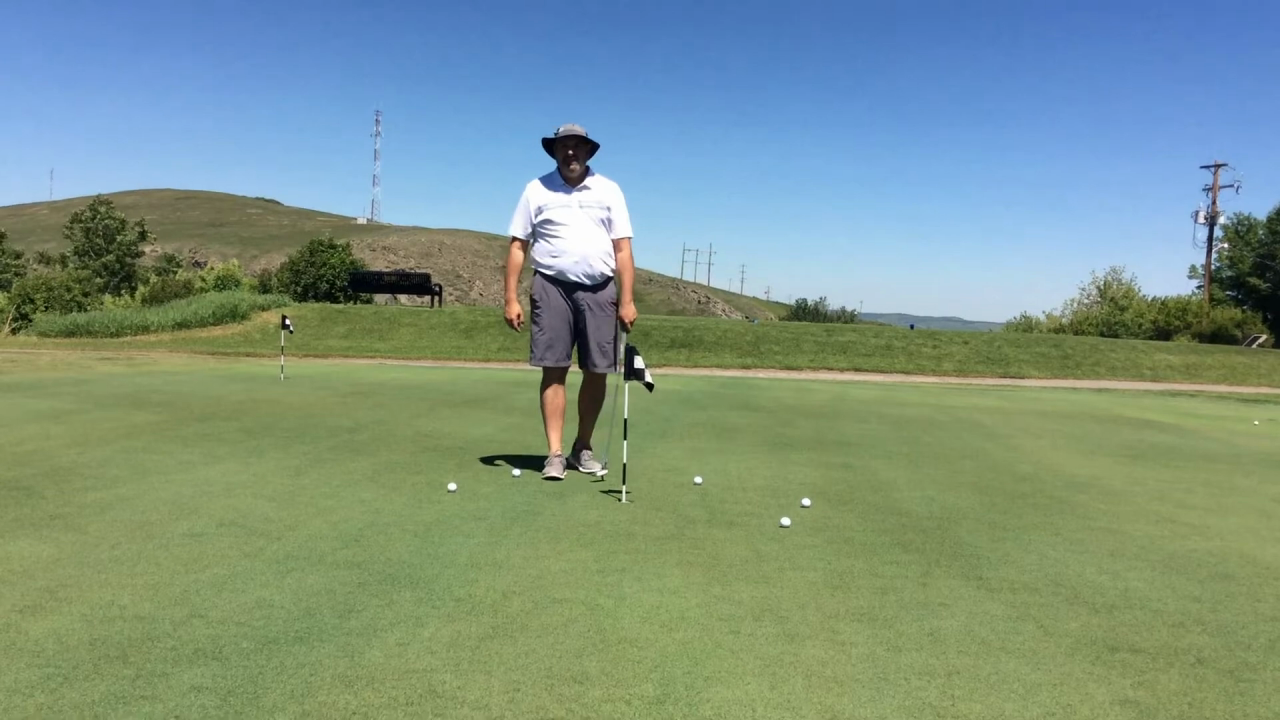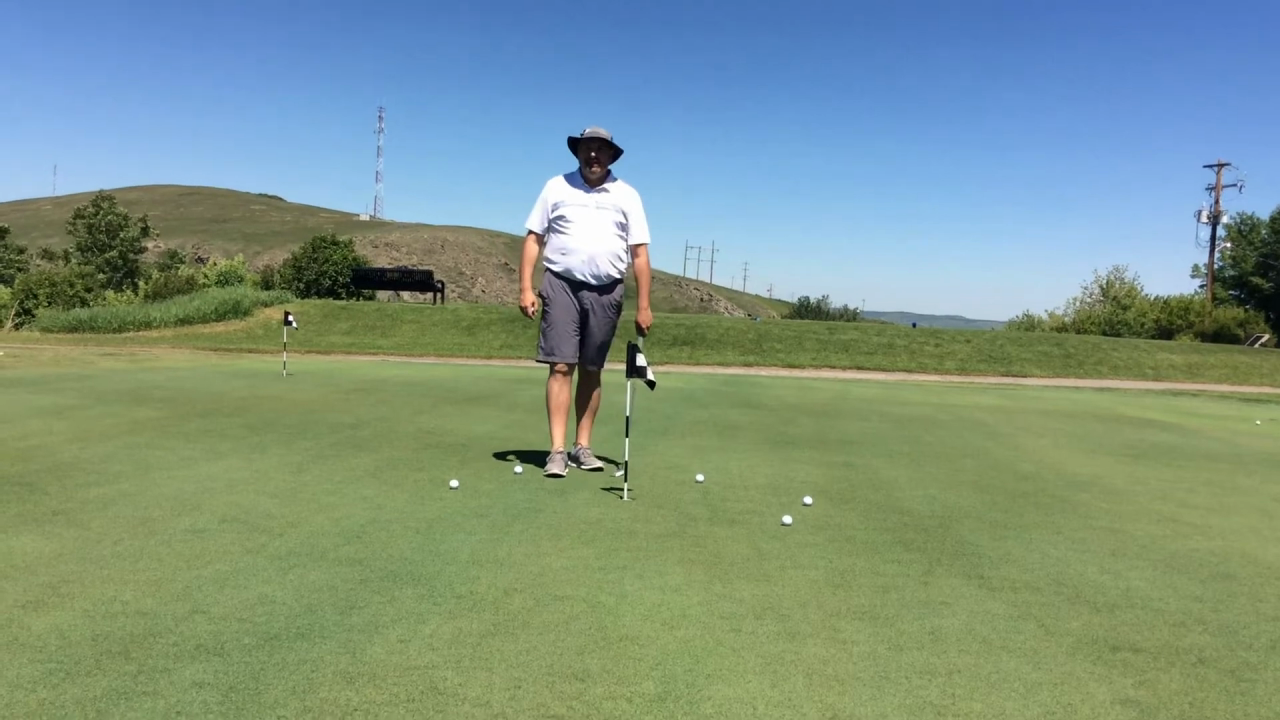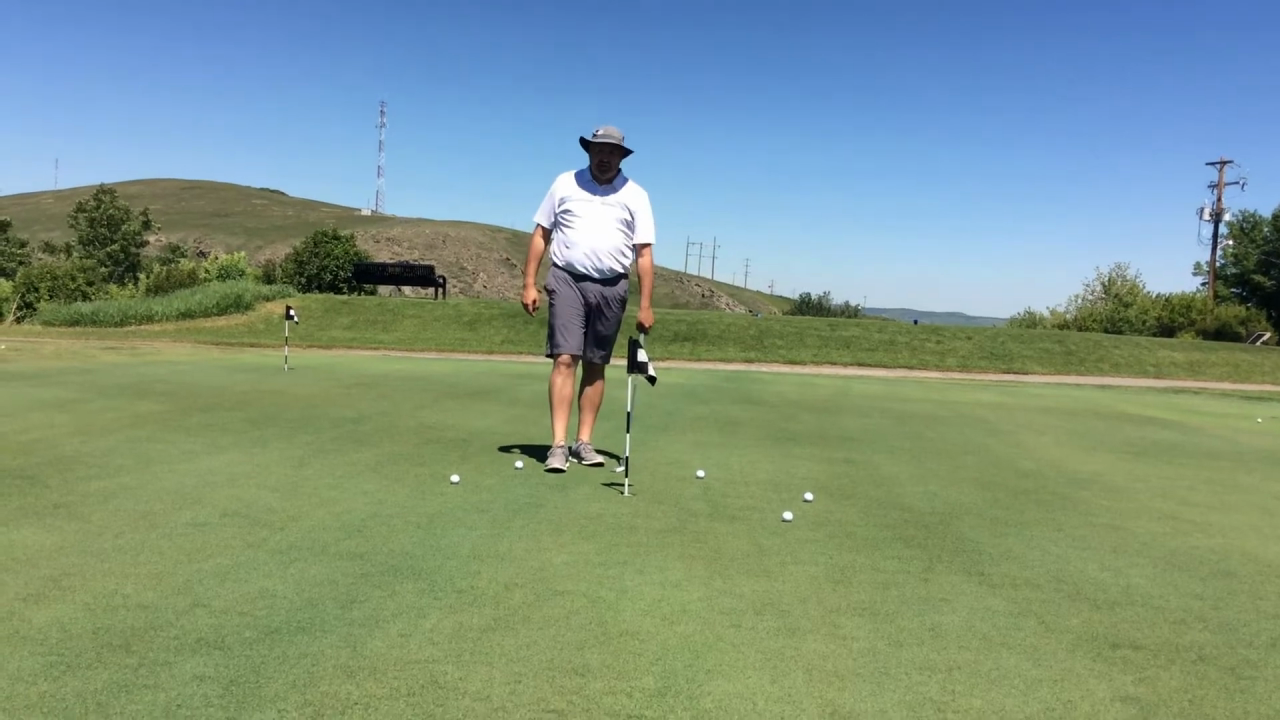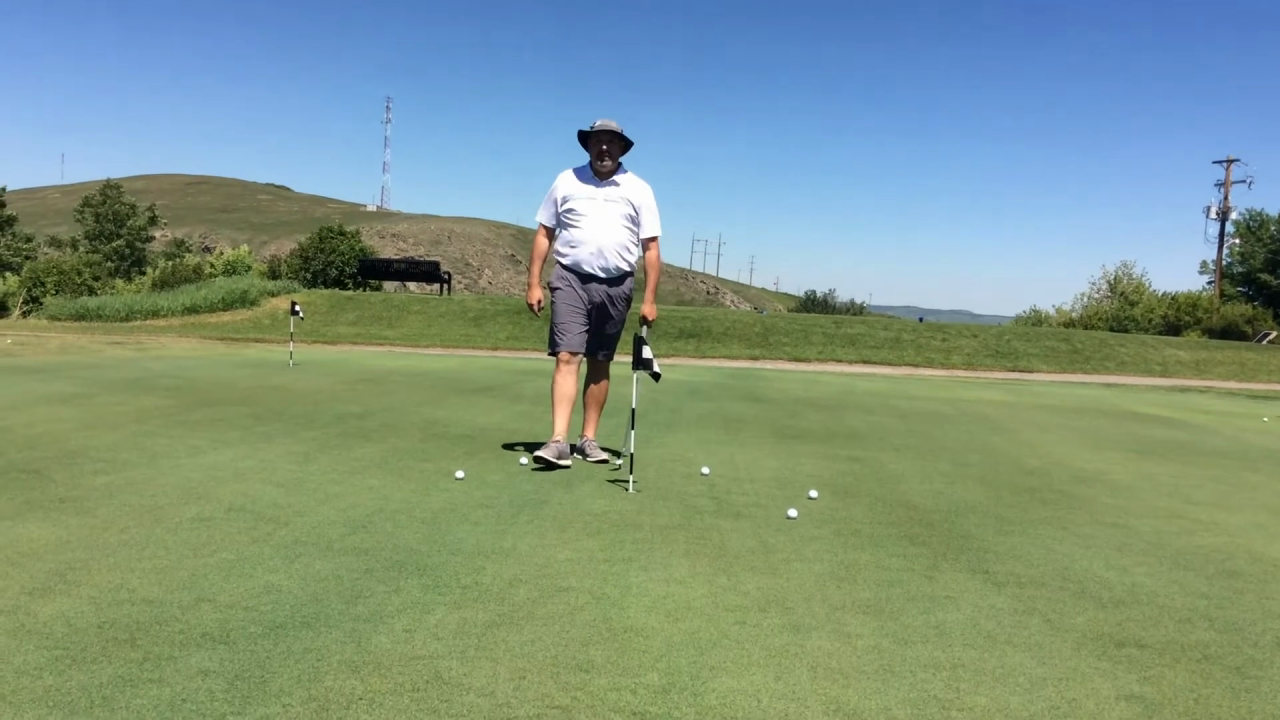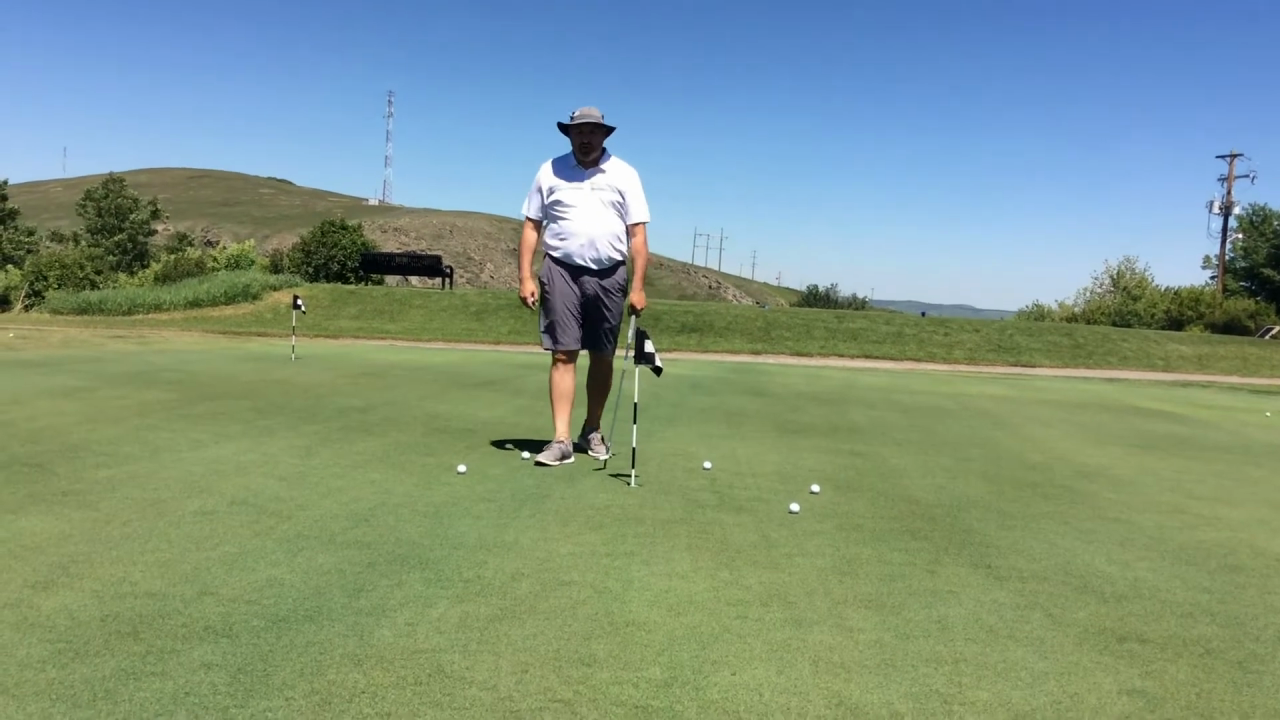
dt=0.4s
person 1, frame 1
left shoulder: (609, 190)
right shoulder: (536, 190)
left elbow: (623, 248)
right elbow: (517, 246)
left wrist: (627, 300)
right wrist: (511, 298)
left hip: (599, 291)
right hip: (552, 288)
left knee: (598, 372)
right knee: (554, 371)
left ankle: (582, 446)
right ankle: (555, 453)
person 1, frame 2
left shoulder: (627, 195)
right shoulder: (556, 187)
left elbow: (639, 253)
right elbow: (533, 239)
left wrist: (643, 305)
right wrist: (526, 288)
left hip: (606, 292)
right hip: (562, 286)
left knee: (591, 371)
right knee: (561, 367)
left ankle: (582, 446)
right ankle: (557, 450)
person 1, frame 3
left shoulder: (635, 195)
right shoulder: (565, 184)
left elbow: (644, 253)
right elbow: (540, 234)
left wrist: (645, 306)
right wrist: (529, 283)
left hip: (611, 287)
right hip: (568, 280)
left knee: (595, 365)
right knee: (565, 359)
left ankle: (584, 441)
right ankle: (559, 444)
person 1, frame 4
left shoulder: (638, 189)
right shoulder: (566, 182)
left elbow: (651, 247)
right elbow: (544, 234)
left wrist: (649, 299)
right wrist: (533, 283)
left hip: (616, 285)
right hip: (571, 280)
left knee: (600, 364)
right knee: (566, 357)
left ankle: (587, 439)
right ankle: (558, 440)
person 1, frame 5
left shoulder: (624, 174)
right shoulder: (550, 171)
left elbow: (637, 233)
right elbow: (531, 226)
left wrist: (638, 286)
right wrist: (526, 276)
left hip: (609, 275)
right hip: (562, 272)
left knee: (602, 357)
right knee: (563, 355)
left ankle: (592, 430)
right ankle: (561, 440)
